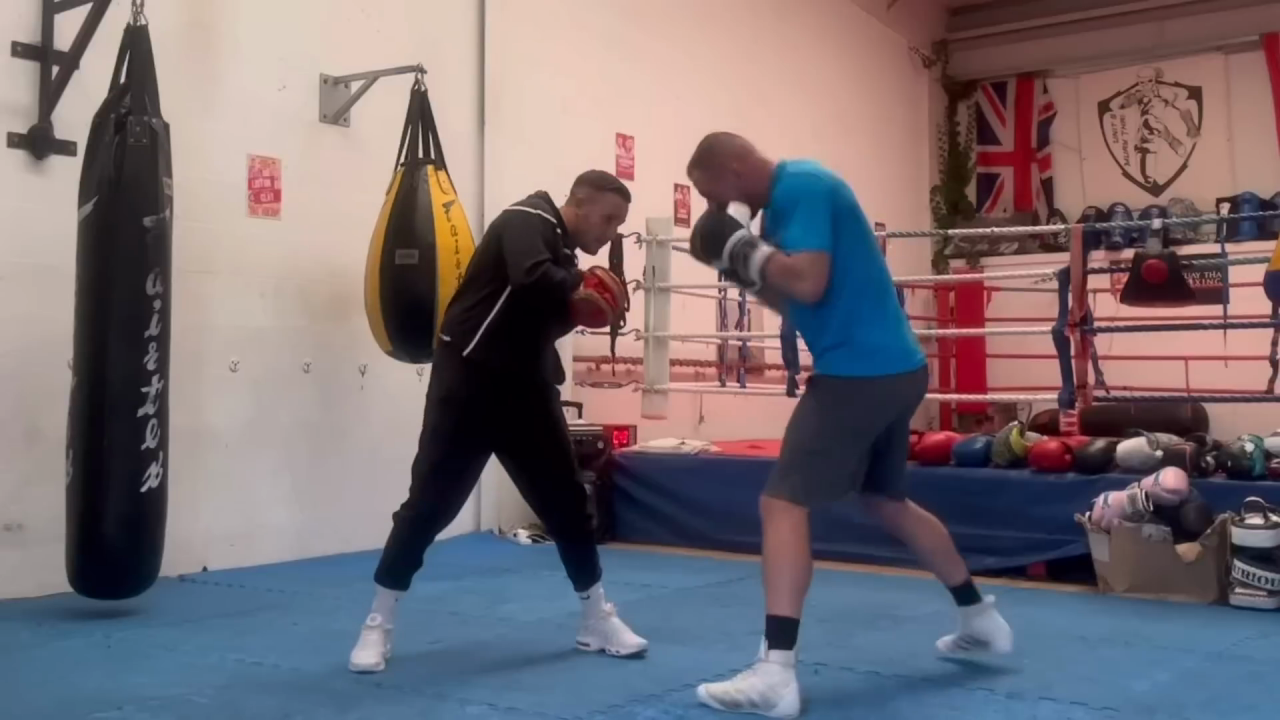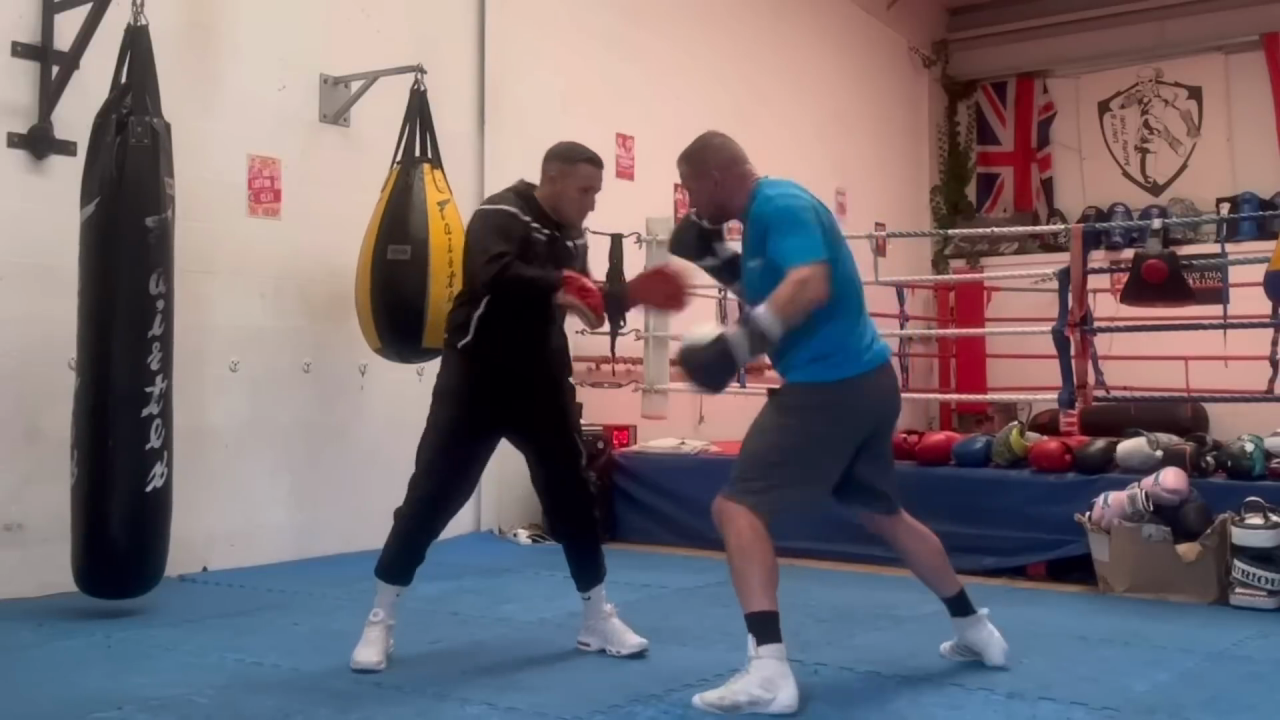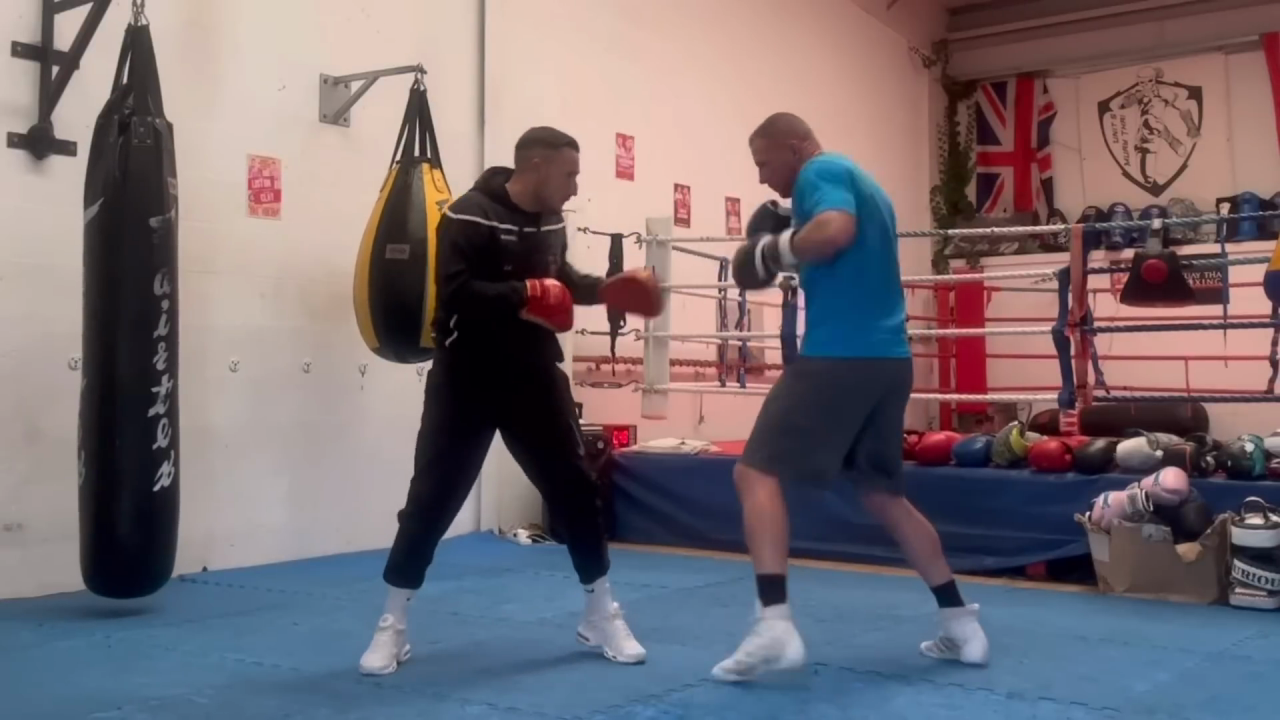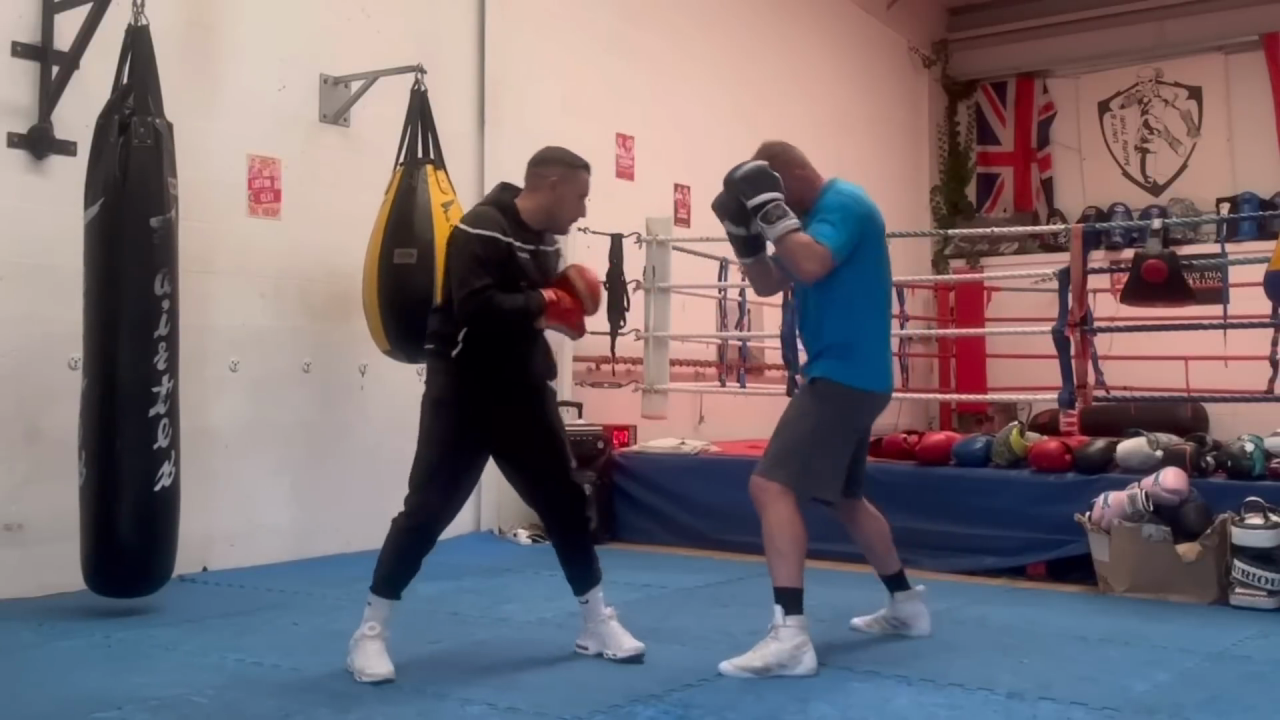
dt=0.5s
person 1, frame 1
left shoulder: (803, 187)
right shoulder: (778, 201)
left elbow: (806, 282)
right elbow: (781, 295)
left wrist: (743, 240)
right wrist: (731, 256)
left hip: (860, 373)
right hip: (896, 368)
left knee: (782, 502)
right knee: (887, 501)
left ankle: (775, 671)
right ankle: (980, 618)
person 1, frame 2
left shoulder: (774, 206)
right shoulder: (779, 204)
left elbow: (809, 286)
left wrist: (737, 339)
right wrist: (714, 257)
left hip: (828, 386)
right hip: (870, 378)
left knee: (736, 509)
right knee: (882, 514)
left ankle: (769, 668)
right ankle: (975, 630)
person 1, frame 3
left shoulder: (822, 175)
right shoulder: (863, 186)
left elbow: (835, 231)
left wrist: (776, 248)
right wrist: (782, 256)
left hip: (838, 358)
right hip: (887, 357)
left knee: (756, 473)
right knee: (884, 494)
left ankle: (773, 624)
right ankle: (960, 623)
person 1, frame 4
left shoulder: (843, 203)
right shoulder: (814, 212)
left elbow: (810, 266)
right elbow: (768, 284)
left wrist: (769, 210)
right wrist: (745, 232)
left hip: (844, 375)
right hip: (851, 375)
left knee: (770, 487)
right knee: (843, 496)
left ankle: (790, 636)
right ankle: (906, 604)
person 2, frame 1
left shoulder: (562, 252)
right shoulder: (526, 221)
right elbow: (532, 283)
left wrist: (577, 306)
right wrist: (578, 287)
left hip: (527, 389)
right hip: (470, 381)
left knee: (566, 500)
right knee: (431, 501)
left ankle: (597, 619)
right ankle: (378, 625)
person 2, frame 2
left shoulder: (568, 238)
right shoulder: (498, 218)
left elbow: (580, 300)
right elbow: (495, 276)
left wrist: (633, 292)
right wrist: (558, 287)
left hip: (541, 384)
right hip: (475, 377)
left knee: (573, 498)
right knee: (430, 497)
left ankle: (598, 620)
right ankle: (380, 622)
person 2, frame 3
left shoulder: (548, 221)
right shoulder: (470, 216)
right elbow: (453, 293)
left wrist: (611, 289)
right wrist: (524, 295)
left hip: (535, 373)
right hip: (466, 376)
left knee: (575, 489)
right knee: (432, 501)
left ankle: (602, 616)
right ankle: (391, 628)
person 2, frame 4
left shoulder: (544, 239)
right shoulder: (481, 230)
right elbow: (474, 307)
left wrist: (573, 291)
right wrist: (542, 305)
left hip: (523, 389)
right hip: (462, 389)
left knee: (565, 501)
right knee: (429, 509)
left ankle: (597, 622)
right ankle: (370, 632)
